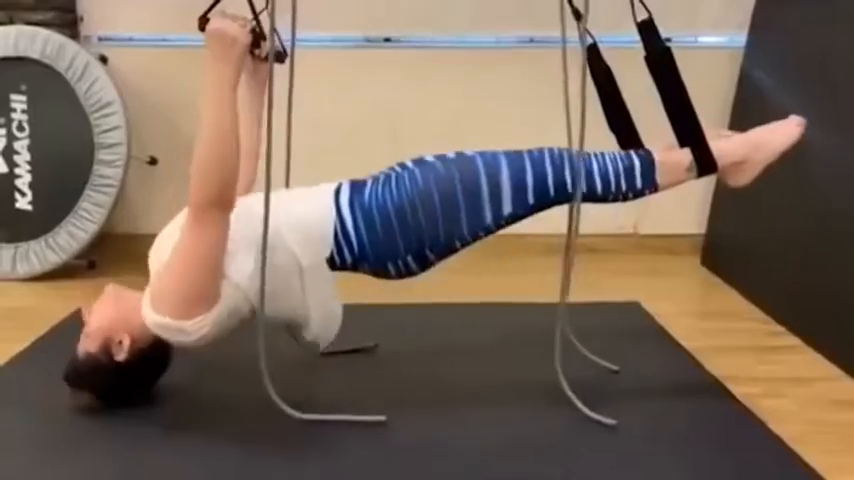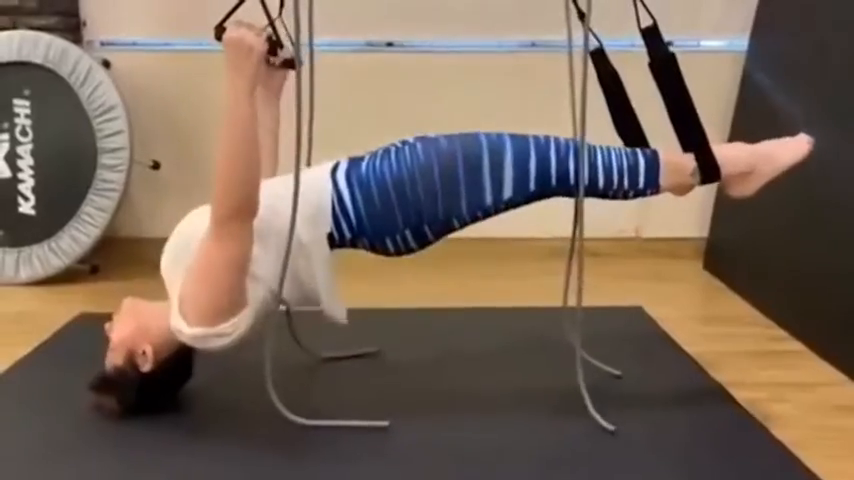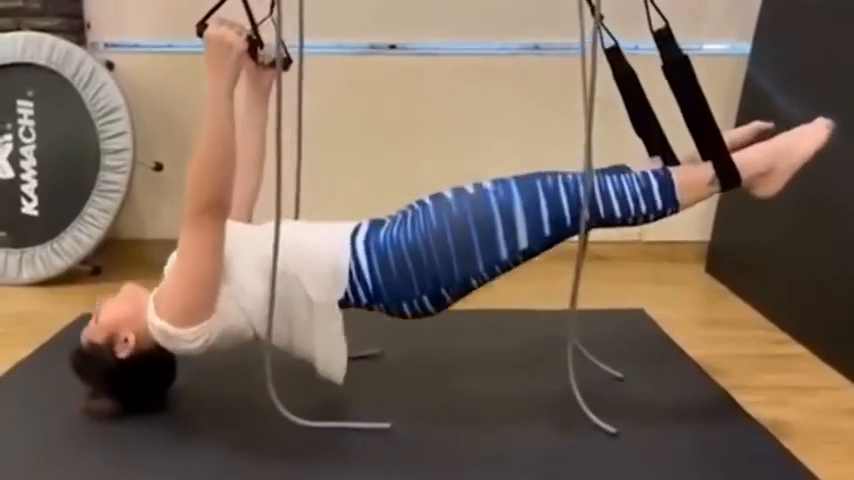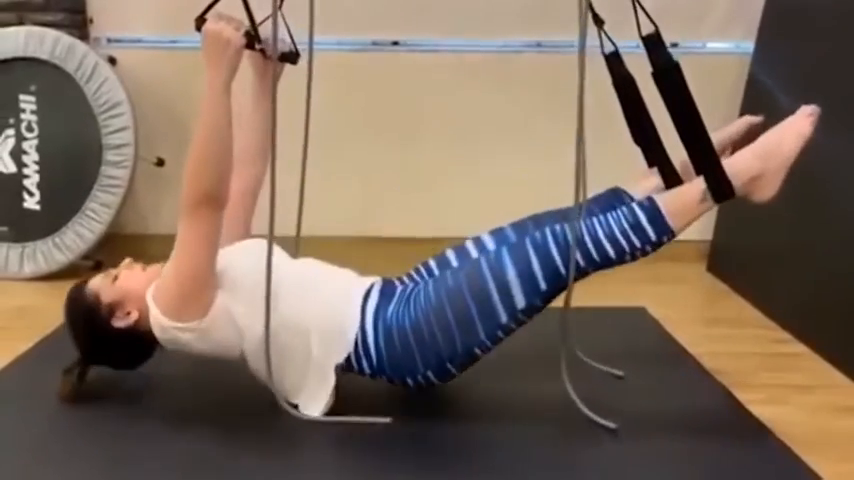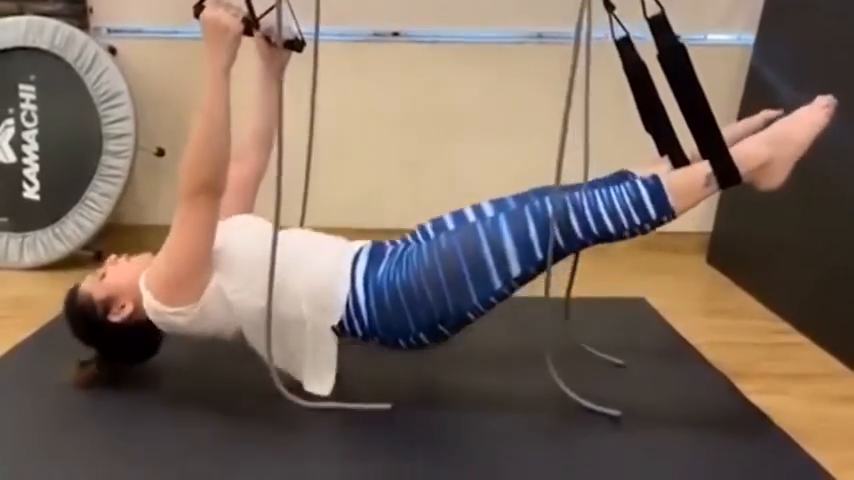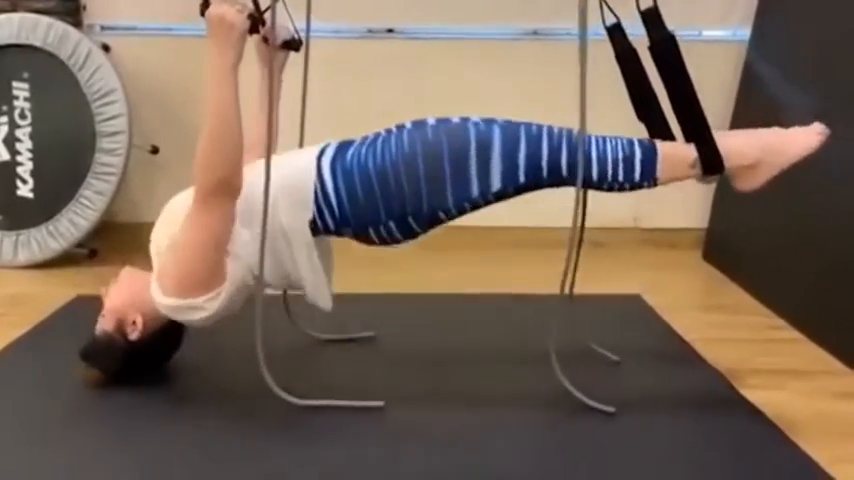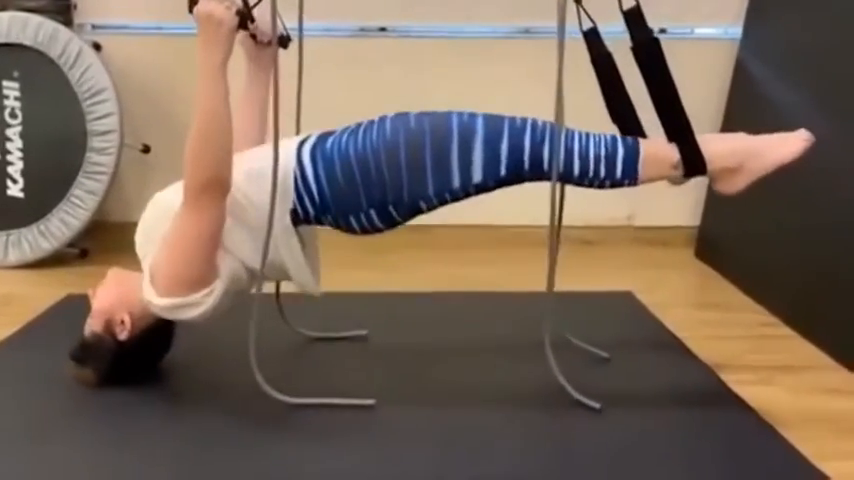
dt=0.4s
person 1, frame 1
left shoulder: (164, 272)
right shoulder: (172, 312)
left elbow: (234, 193)
right elbow: (211, 202)
left wrist: (254, 82)
right wrist: (221, 71)
left hip: (364, 215)
right hip: (373, 225)
left knee: (549, 173)
right knee: (549, 172)
left ankle: (696, 156)
right ankle: (714, 158)
person 1, frame 2
left shoulder: (182, 274)
right shoulder: (199, 319)
left elbow: (259, 195)
right elbow: (237, 213)
left wrist: (269, 92)
right wrist: (239, 78)
left hip: (363, 194)
right hip: (375, 201)
left knee: (549, 166)
right knee: (552, 164)
left ankle: (696, 162)
right ankle: (715, 166)
person 1, frame 3
left shoulder: (177, 288)
right shoulder: (177, 319)
left elbow: (238, 195)
right elbow: (208, 207)
left wrist: (255, 90)
right wrist: (218, 77)
left hip: (378, 255)
right hip: (387, 267)
left knee: (563, 199)
right knee: (563, 202)
left ankle: (705, 162)
right ankle: (741, 167)
person 1, frame 4
left shoulder: (201, 282)
right shoulder: (178, 311)
left elbow: (243, 183)
right elbow: (203, 197)
left wrist: (264, 83)
right wrist: (217, 74)
left hip: (390, 308)
right hip: (397, 338)
left knee: (558, 232)
right knee: (564, 247)
left ankle: (693, 169)
right ankle: (736, 176)
person 1, frame 5
left shoulder: (186, 274)
right shoulder: (169, 296)
left elbow: (244, 170)
right elbow: (201, 187)
left wrist: (272, 73)
left hip: (382, 271)
right hip: (386, 299)
left knee: (558, 211)
right knee: (558, 216)
left ankle: (706, 155)
right ankle: (742, 164)
person 1, frame 6
left shoulder: (174, 255)
right shoulder: (180, 290)
left elbow: (248, 165)
right elbow: (218, 185)
left wrist: (271, 72)
left hip: (355, 185)
right hip: (363, 187)
left knee: (546, 155)
right knee: (546, 152)
left ankle: (713, 150)
right ankle: (723, 155)
person 1, frame 7
left shoulder: (161, 268)
right shoulder: (171, 288)
left elbow: (241, 165)
right elbow: (213, 184)
left wrist: (260, 67)
left knee: (528, 148)
right knee: (530, 146)
left ankle: (696, 153)
right ankle: (709, 156)
